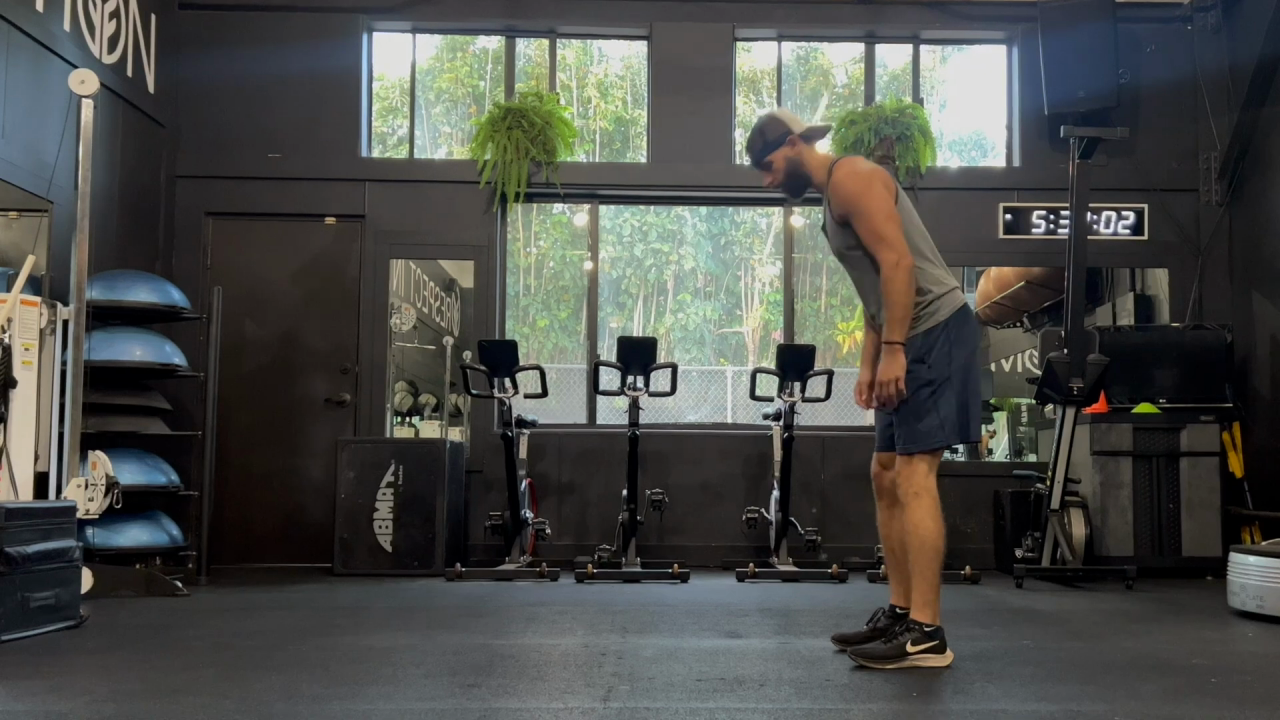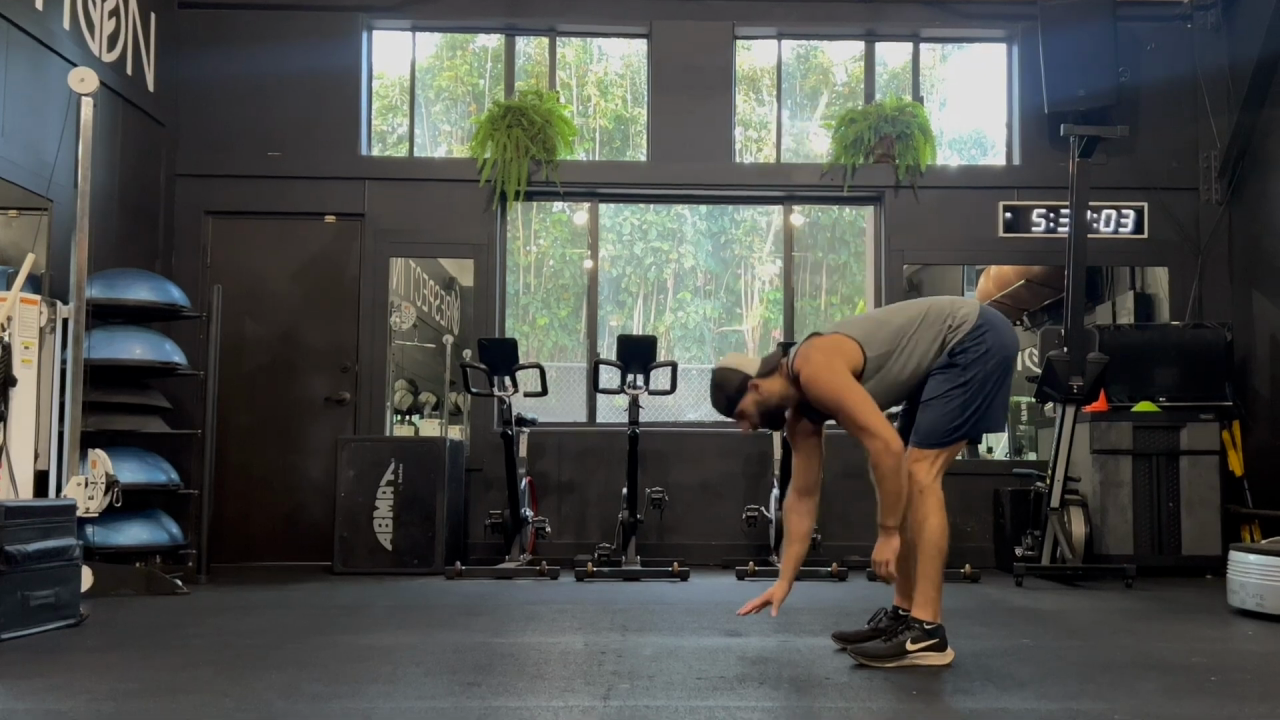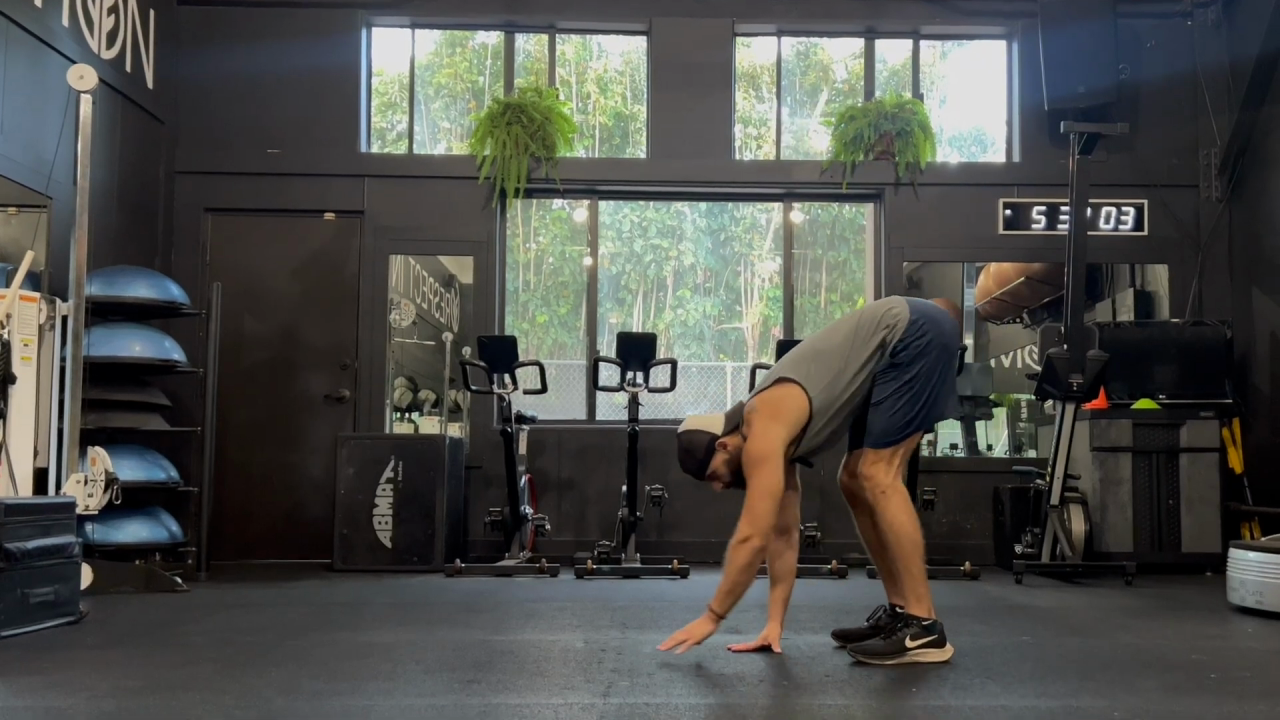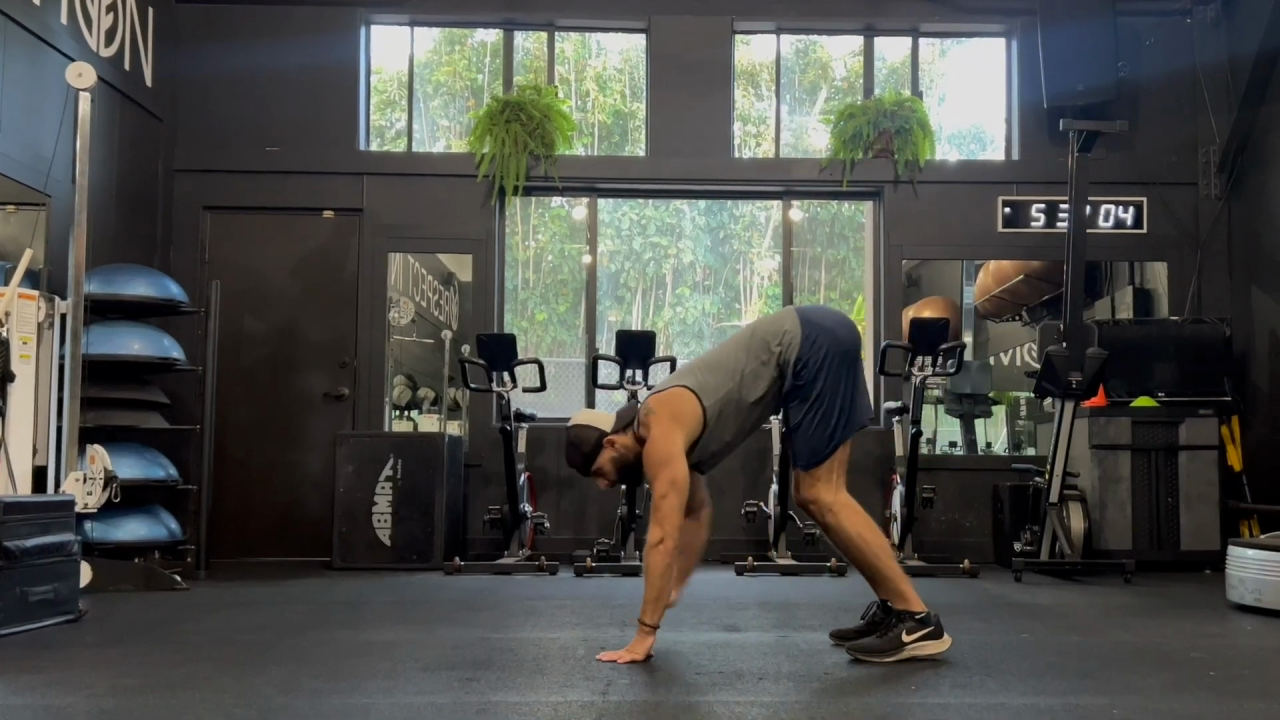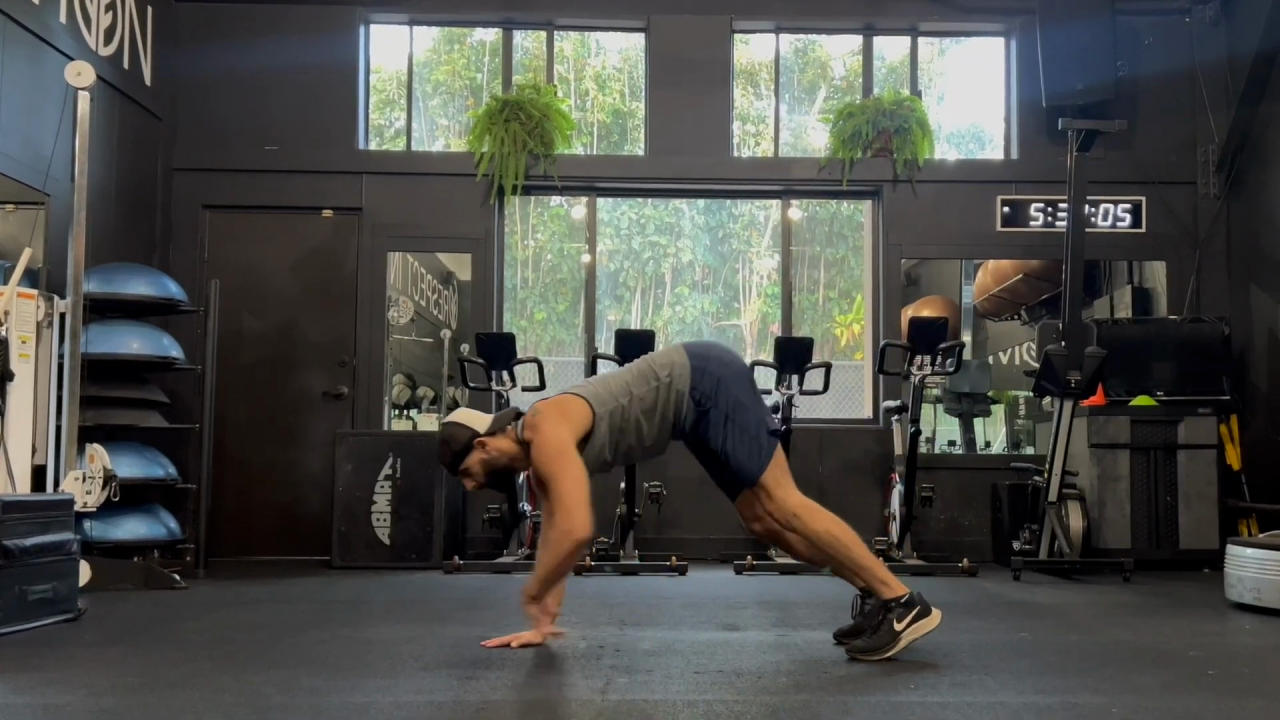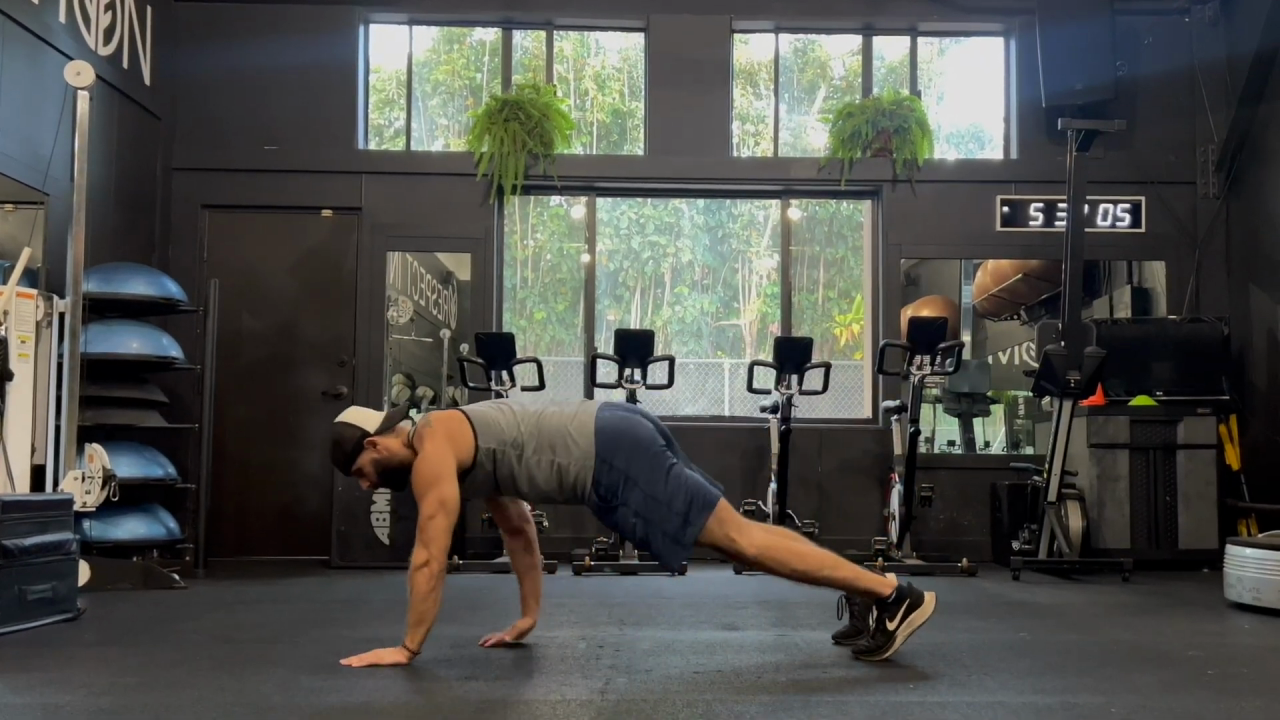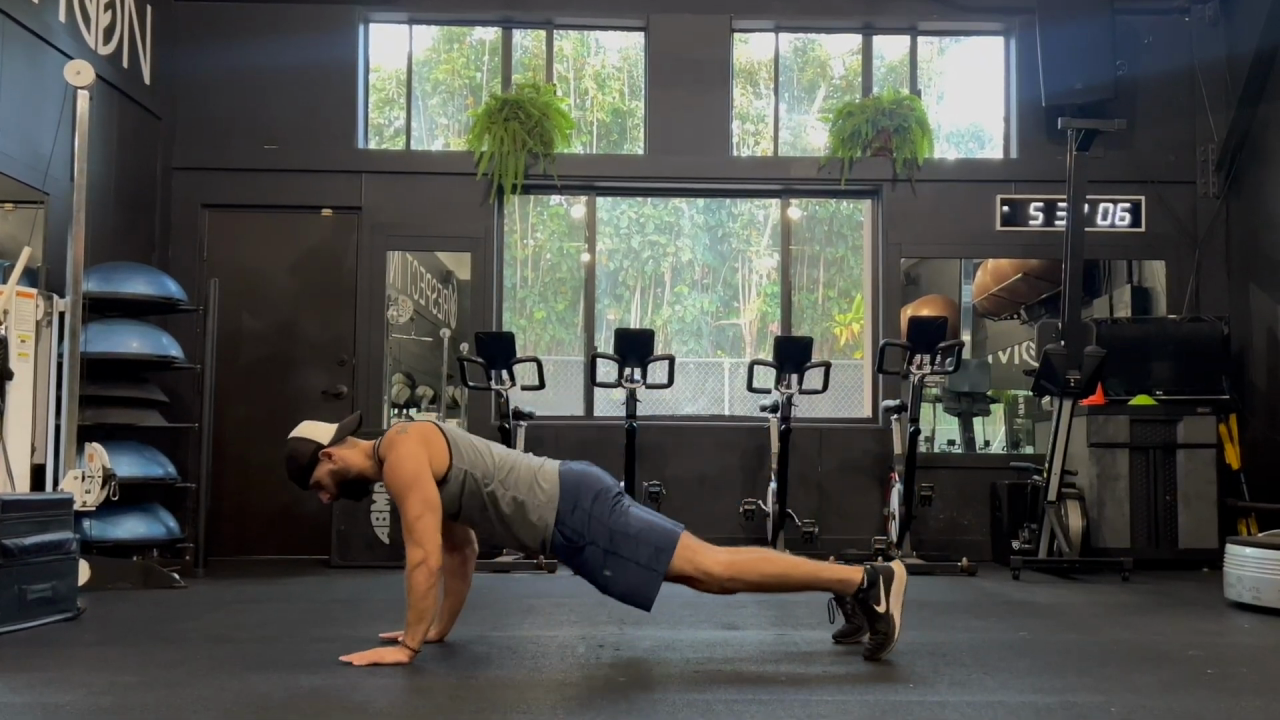
dt=0.7s
person 1, frame 1
left shoulder: (850, 178)
right shoulder: (834, 197)
left elbow: (898, 263)
left wrist: (892, 350)
right wrist: (868, 364)
left hip: (937, 333)
right hip: (918, 337)
left knee: (912, 479)
right knee: (887, 479)
left ankle: (926, 635)
right ankle: (901, 614)
person 1, frame 2
left shoulder: (815, 370)
right shoulder: (800, 405)
left elbow: (886, 443)
right elbow: (803, 494)
left wrist: (888, 533)
right wrist: (784, 581)
left hip: (977, 338)
right hip: (959, 348)
left knee: (918, 474)
right knee: (904, 478)
left ankle: (926, 632)
right ankle: (904, 613)
person 1, frame 3
left shoulder: (762, 434)
right shoulder: (777, 436)
left elbow: (752, 538)
right elbow: (783, 531)
left wrist: (712, 617)
right wrist: (774, 623)
left hip: (915, 333)
right hip: (903, 340)
left knee: (876, 479)
right knee: (855, 481)
left ankle: (924, 628)
right ankle: (899, 612)
person 1, frame 4
left shoulder: (659, 433)
right shoulder: (673, 434)
left elbow: (662, 536)
right elbow: (695, 511)
left wrist: (645, 635)
right wrist: (674, 585)
left hip: (815, 343)
right hip: (811, 343)
left knee: (821, 497)
right knee: (813, 496)
left ankle: (917, 620)
right ankle: (892, 608)
person 1, frame 5
left shoulder: (546, 434)
right shoulder: (542, 452)
left elbow: (577, 530)
right elbow: (556, 536)
left wrist: (534, 595)
right wrist: (544, 623)
left hip: (702, 380)
right hip: (695, 399)
left knee: (783, 506)
right knee: (763, 521)
left ankle: (904, 603)
right ankle: (876, 596)
person 1, frame 6
left shoulder: (430, 449)
right shoulder: (462, 449)
left elbow: (428, 559)
right elbow: (517, 527)
left wrist: (408, 648)
right wrist: (529, 613)
left hip: (613, 459)
right hip: (619, 433)
left knee: (740, 541)
right knee: (738, 535)
left ankle: (892, 594)
right ankle: (867, 591)
person 1, frame 7
left shoulder: (399, 453)
right shoulder: (417, 456)
left elbow: (425, 557)
right elbow: (460, 548)
left wrist: (408, 644)
right wrist: (440, 627)
left hip: (573, 514)
right hip: (575, 498)
left knee: (711, 569)
right knee: (706, 562)
left ankle: (867, 578)
right ankle: (850, 586)
